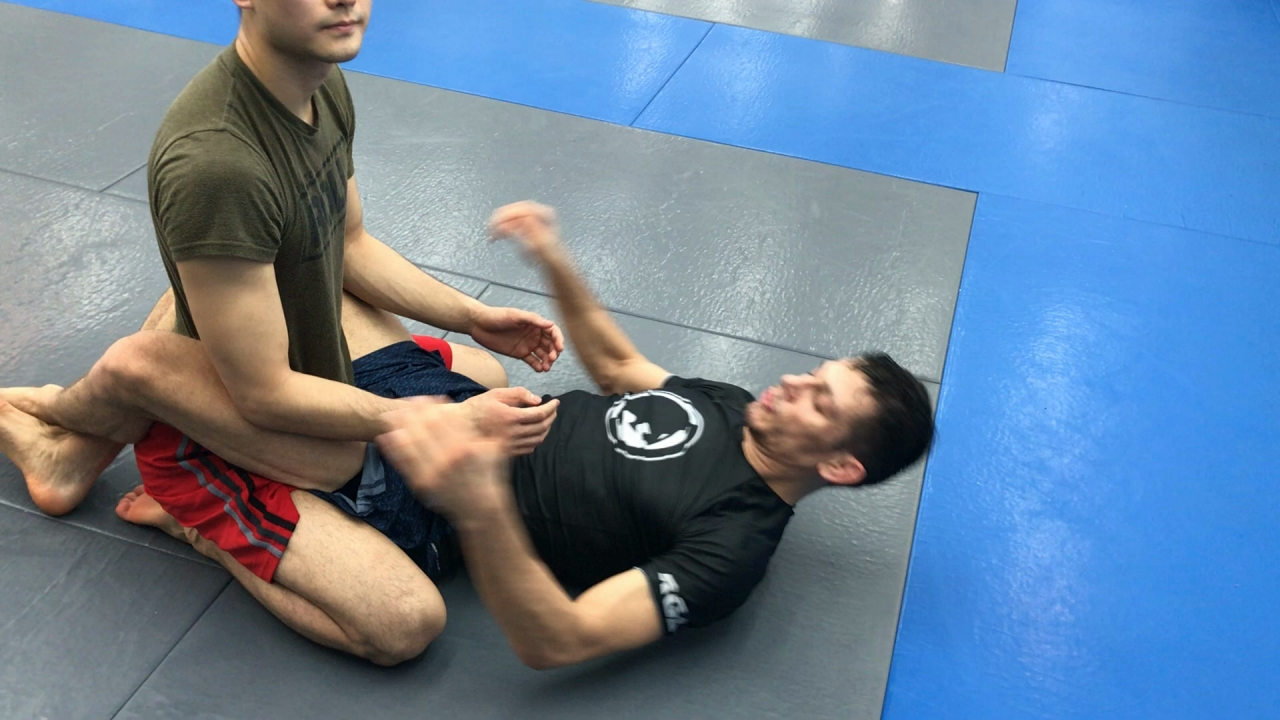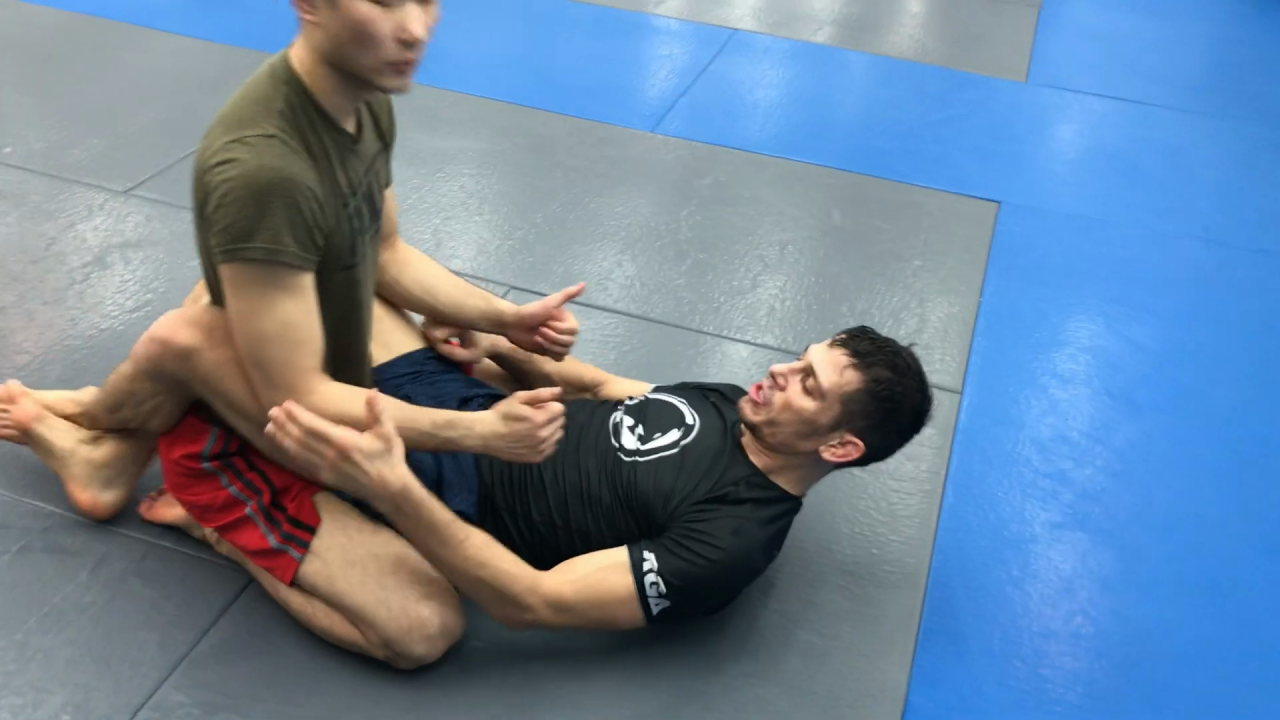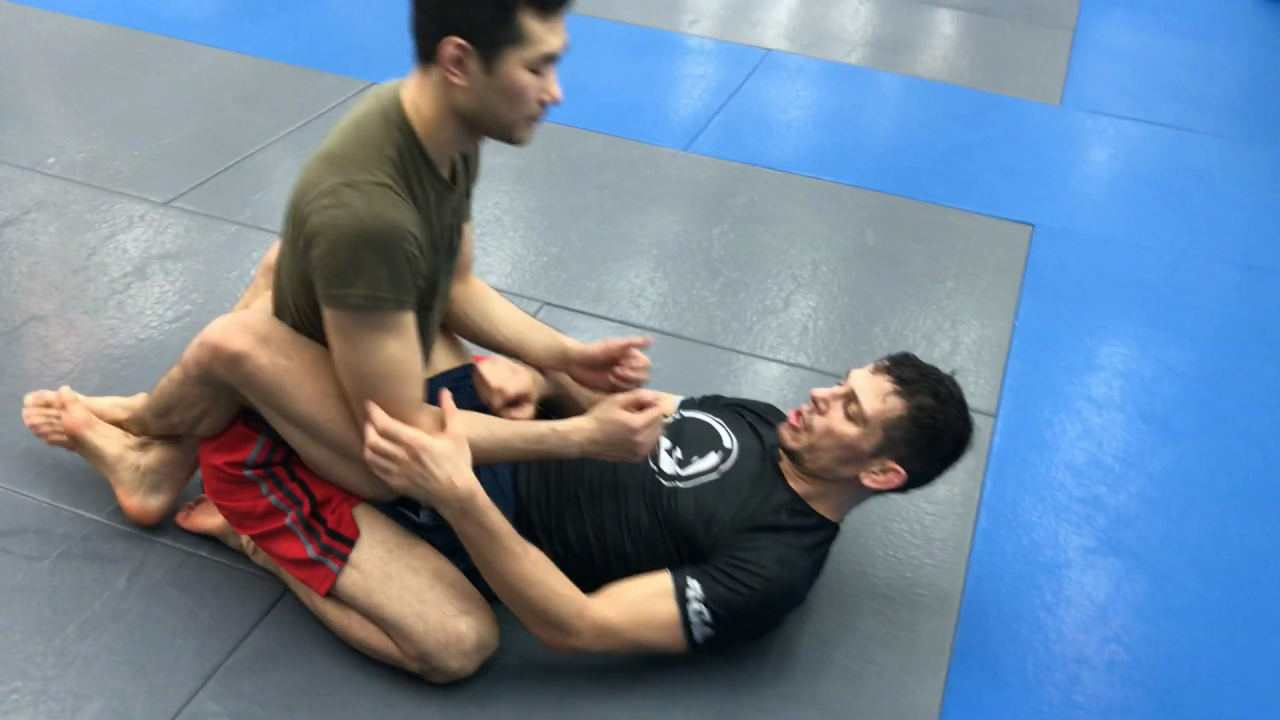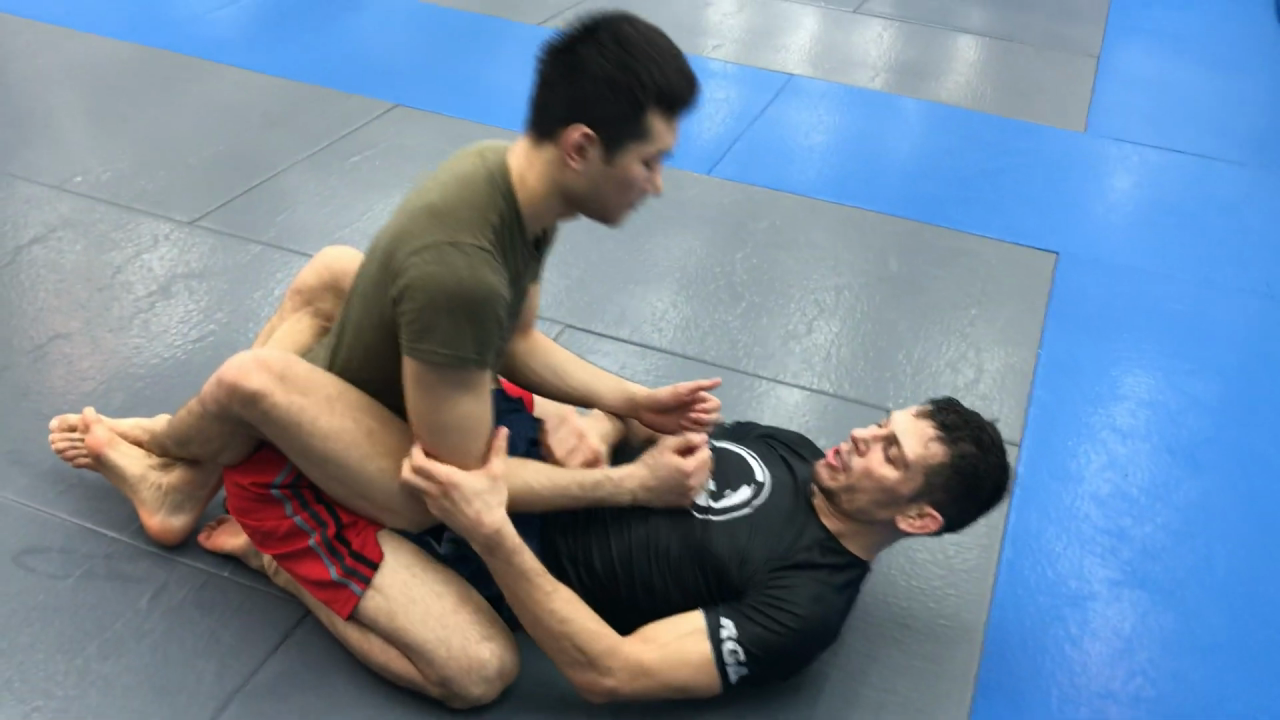
dt=0.3s
person 1, frame 1
left shoulder: (727, 550)
right shoulder: (728, 406)
left elbow: (554, 642)
right elbow: (616, 363)
left wrist: (478, 506)
right wrist: (557, 264)
left hip: (436, 490)
right hip: (447, 405)
person 1, frame 2
left shoulder: (732, 544)
right shoulder: (732, 408)
left elbow: (533, 603)
left wrist: (391, 490)
right wrist: (500, 346)
left hip: (447, 496)
right hip: (464, 405)
person 1, frame 3
left shoulder: (773, 571)
right shoulder: (763, 423)
left elbow: (577, 624)
left wrist: (456, 489)
right wrist: (536, 378)
left hip: (483, 509)
right hip: (493, 422)
left ankle: (261, 528)
person 1, frame 4
left shoulder: (791, 616)
right shoulder: (793, 447)
left elbow: (604, 670)
right elbow: (638, 416)
left wrist: (488, 528)
right wrist: (595, 426)
person 2, frame 1
left shoulder: (323, 85)
right shoulder: (215, 164)
right elbow: (266, 397)
left wrist: (474, 319)
left hip: (318, 376)
right hip: (235, 439)
right knee: (408, 623)
person 2, frame 2
left shoulder: (361, 99)
right shoulder: (259, 170)
left elbow: (384, 253)
right elbow: (293, 402)
left wrist: (505, 318)
right wrist: (476, 431)
right hip: (247, 443)
right knee: (423, 627)
person 2, frame 3
left shoulder: (442, 130)
right shoulder: (365, 213)
left elbow: (457, 287)
right elbow: (401, 432)
left wrist: (569, 358)
right wrist: (578, 439)
right hip: (280, 448)
right knee: (459, 642)
person 2, frame 4
left shoulder: (515, 176)
right shoulder: (458, 273)
left elbow: (516, 343)
right elbow: (463, 479)
left wrist: (637, 404)
right wrist: (635, 484)
right hip: (308, 473)
right knee: (479, 670)
